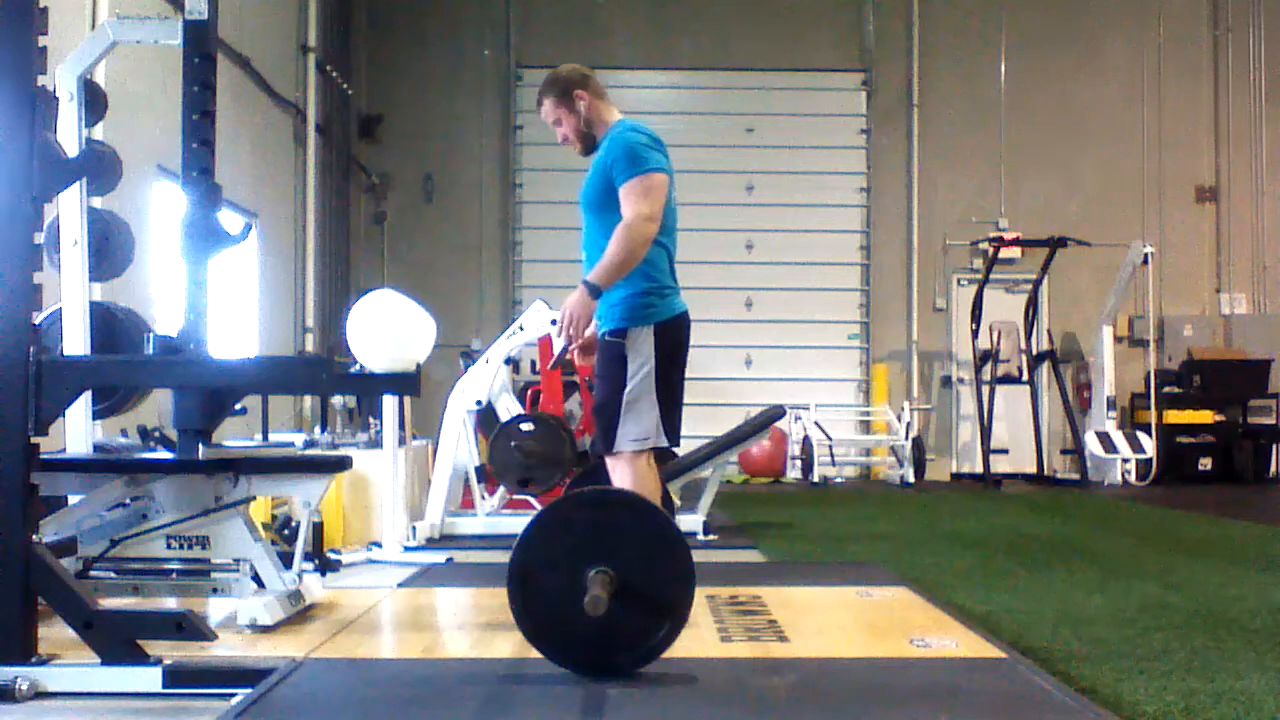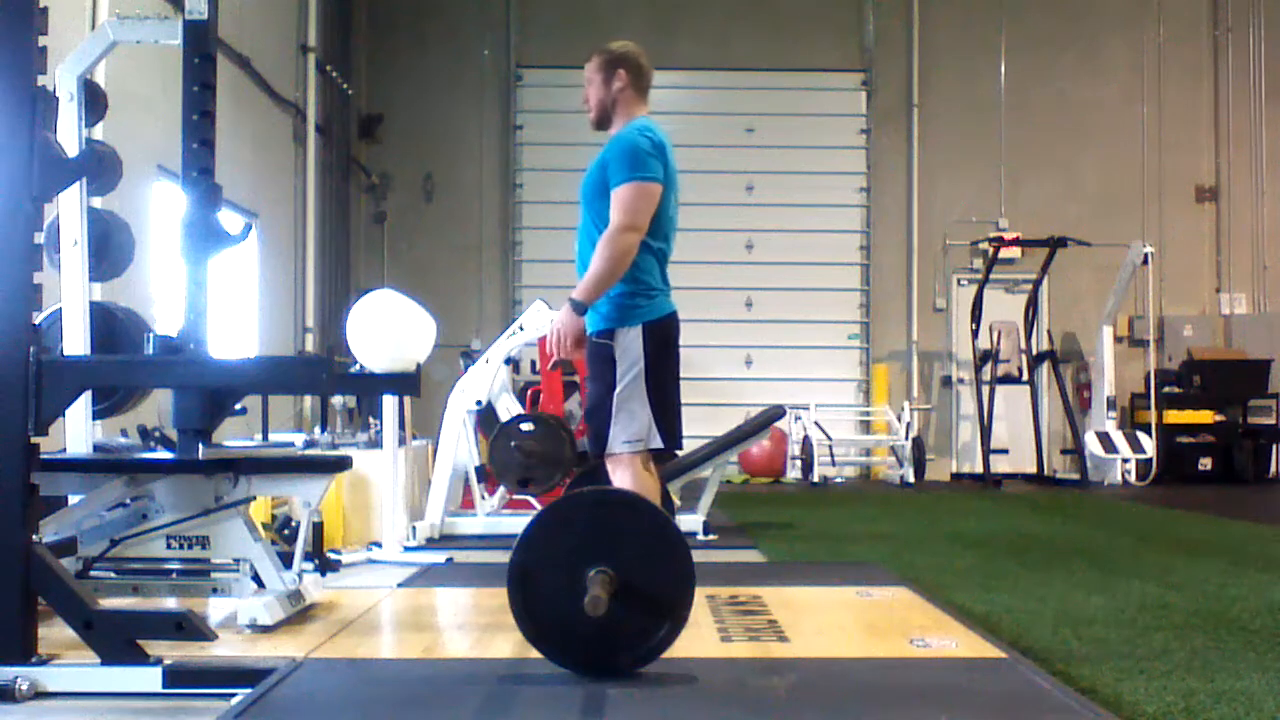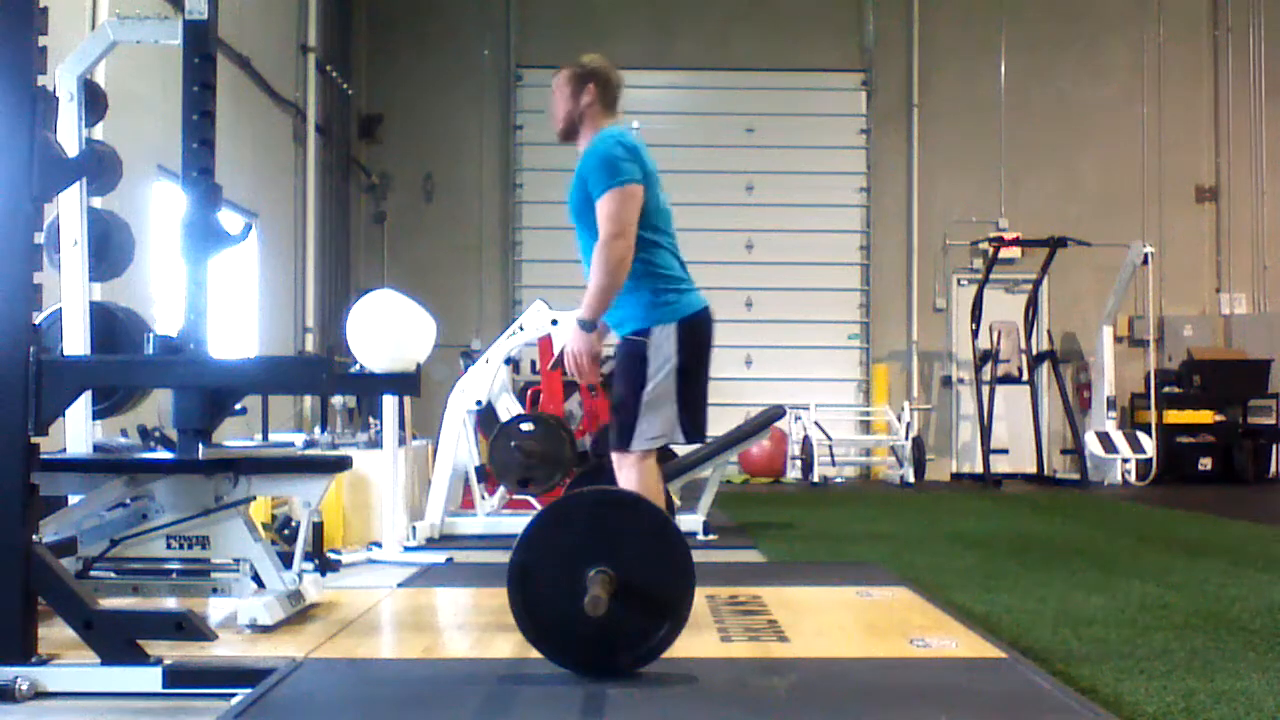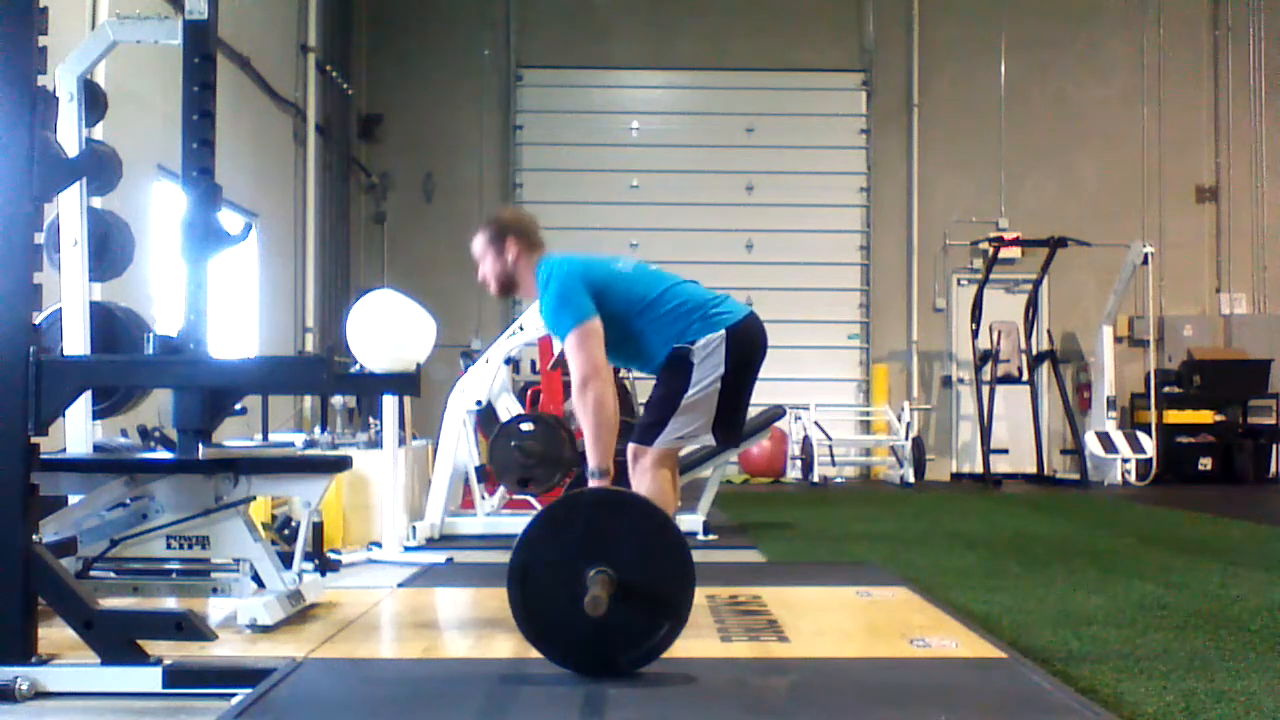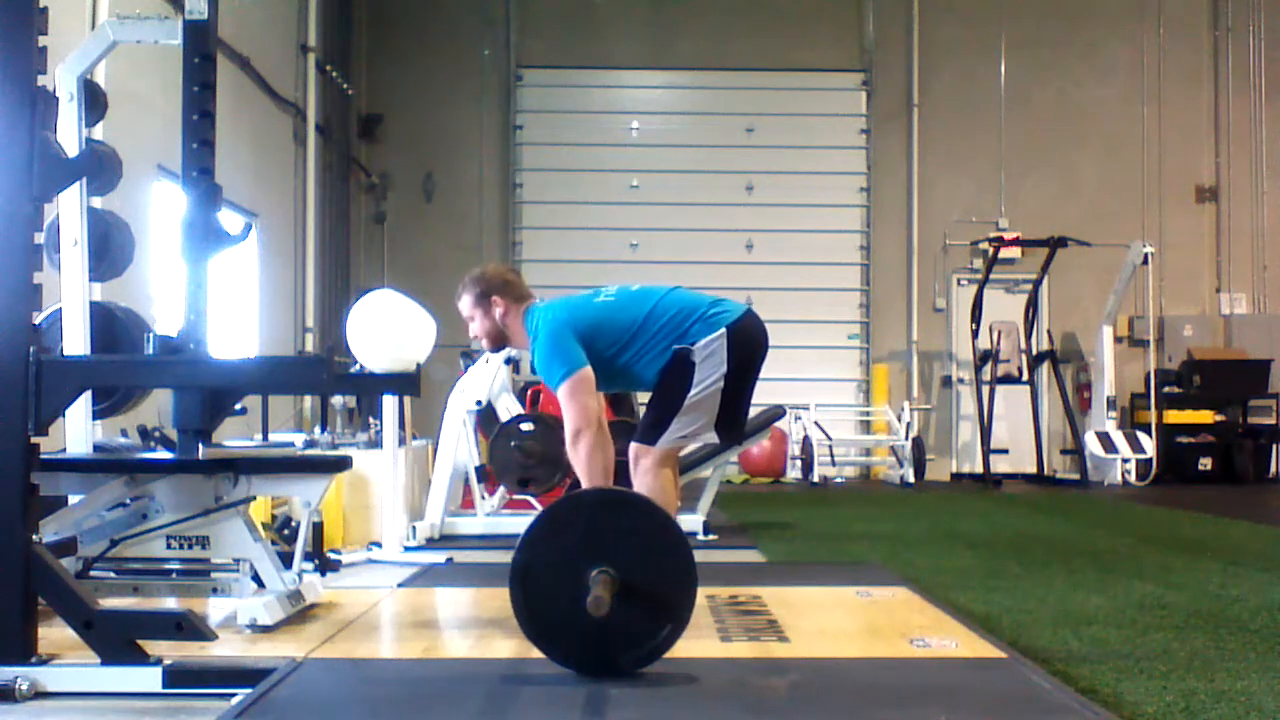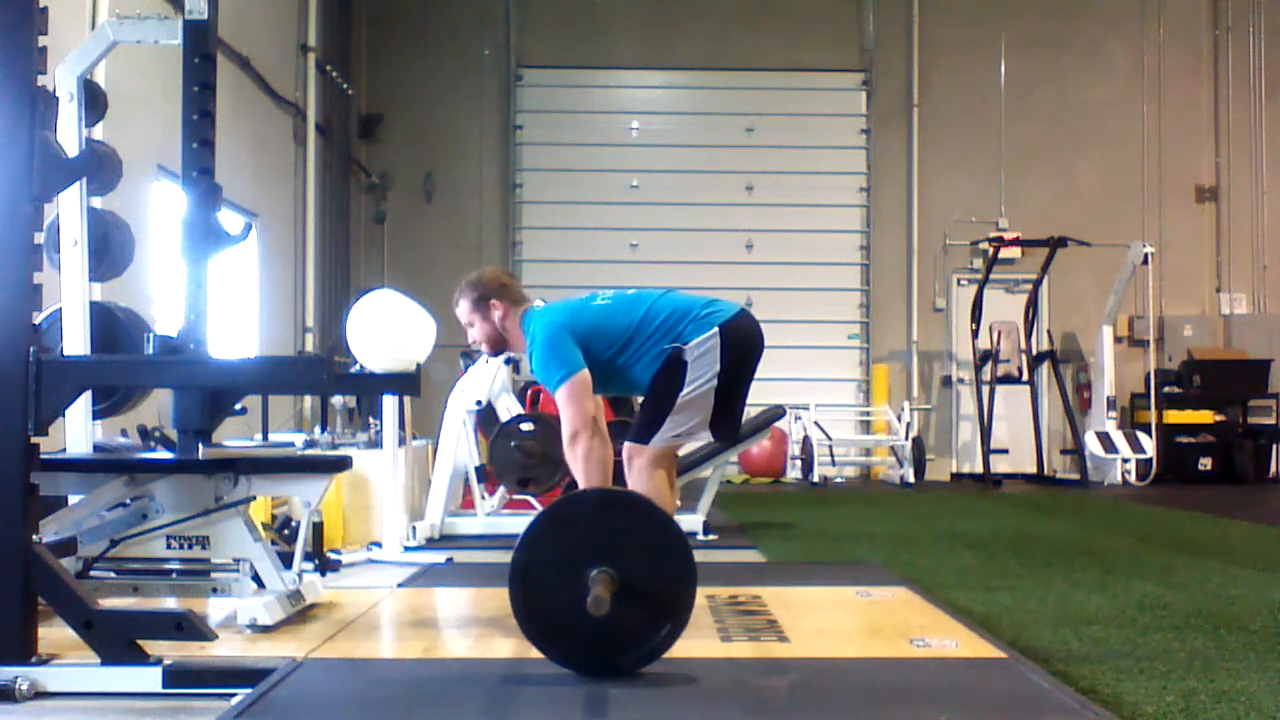
dt=0.5s
person 1, frame 1
left shoulder: (629, 142)
right shoulder: (617, 152)
left elbow: (641, 224)
left wrist: (589, 289)
right wrist: (599, 323)
left hip: (639, 322)
right hip: (634, 321)
left knee: (626, 450)
right knee: (631, 450)
person 1, frame 2
left shoulder: (634, 144)
right shoulder: (634, 145)
left elbow: (626, 234)
left wrist: (575, 306)
right wrist: (590, 315)
left hip: (629, 324)
right hip: (632, 321)
left knee: (626, 453)
right knee: (630, 452)
person 1, frame 3
left shoulder: (606, 150)
right shoulder: (607, 151)
left elbow: (618, 241)
left wrist: (586, 325)
right wrist: (597, 326)
left hip: (663, 323)
right hip: (662, 321)
left knee: (632, 451)
right knee: (632, 450)
person 1, frame 4
left shoulder: (558, 282)
right shoulder: (566, 274)
left elbow: (590, 384)
right elbow: (598, 383)
left wrist: (598, 476)
right wrist: (602, 471)
left hip: (718, 338)
right hip: (730, 335)
left knee: (646, 455)
right knee: (653, 455)
person 1, frame 5
left shoulder: (550, 332)
right shoulder: (555, 320)
left elbow: (582, 434)
right elbow: (596, 431)
left hip: (719, 339)
right hip: (732, 331)
left knee: (649, 456)
right knee: (657, 454)
person 1, frame 6
left shoulder: (547, 334)
right shoulder: (553, 322)
left elbow: (579, 436)
right elbow: (594, 434)
left hip: (713, 338)
right hip: (727, 331)
left knee: (641, 455)
right knee: (654, 454)
